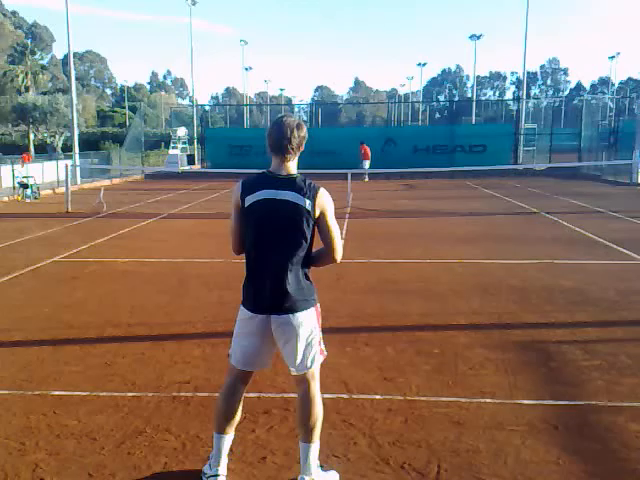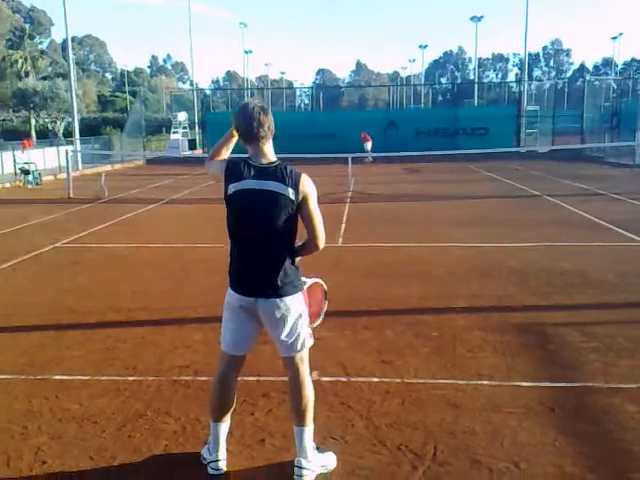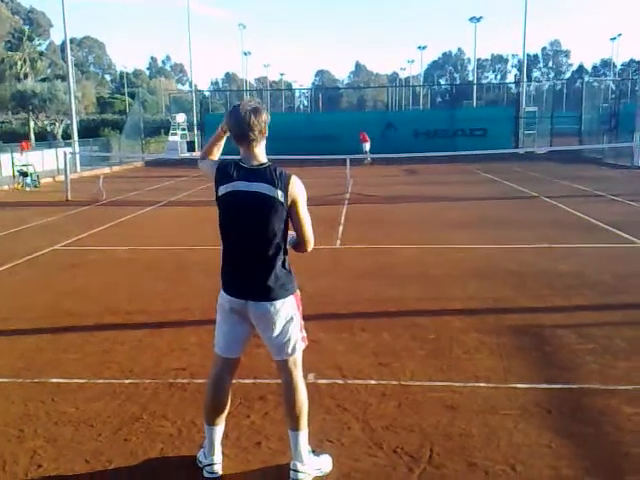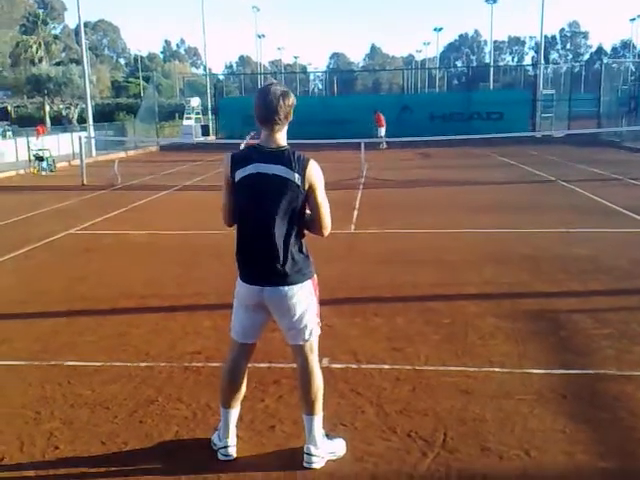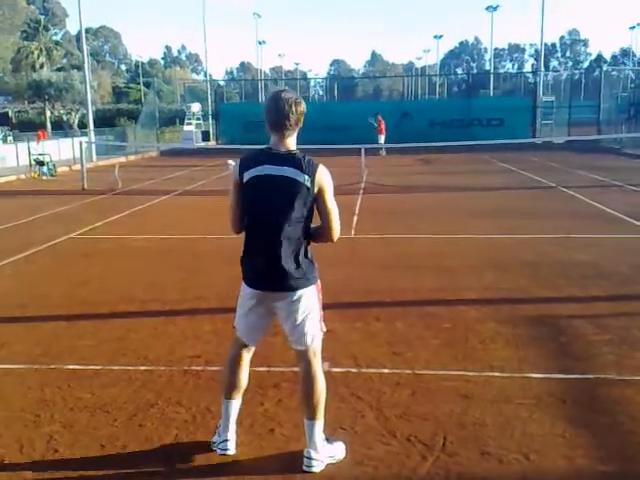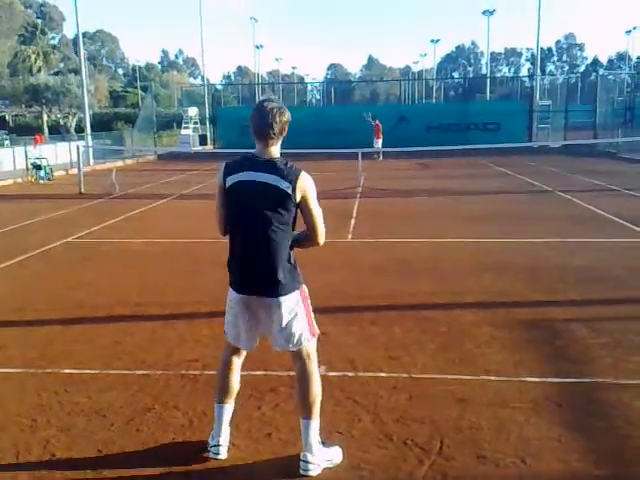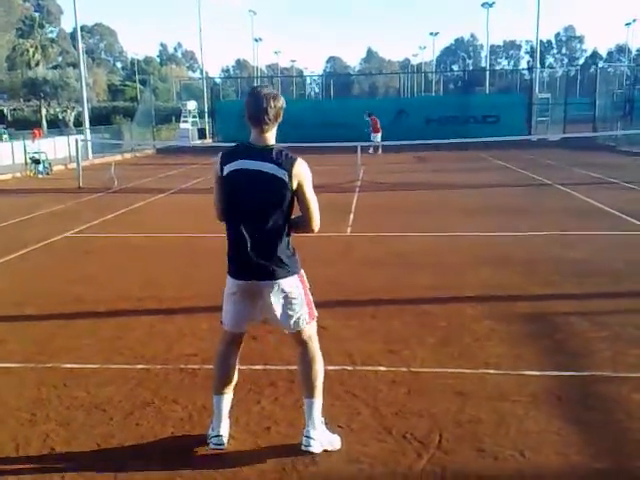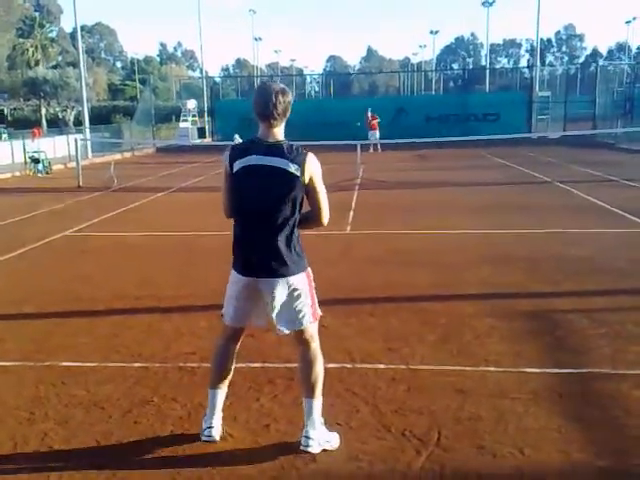
dt=0.3s
person 1, frame 1
left shoulder: (244, 189)
right shoulder: (317, 195)
left elbow: (237, 247)
right elbow: (333, 255)
left hip: (255, 304)
right hip: (297, 305)
left knee: (236, 380)
right knee: (308, 384)
person 1, frame 2
left shoulder: (231, 172)
right shoulder: (299, 181)
left elbow: (211, 158)
right elbow: (317, 243)
left wrist: (235, 126)
left hip: (241, 290)
right hip: (283, 291)
left knee: (228, 366)
right knee: (298, 369)
person 1, frame 3
left shoulder: (221, 174)
right shoulder: (289, 183)
left elbow: (204, 158)
right elbow: (306, 244)
left wrist: (226, 124)
left hip: (233, 293)
right hip: (276, 294)
left knee: (222, 369)
right knee: (291, 372)
person 1, frame 4
left shoulder: (236, 163)
right shoulder: (306, 168)
left elbow: (228, 218)
right elbow: (322, 227)
left hip: (250, 277)
right hip: (293, 278)
left knee: (239, 354)
right knee: (307, 356)
left ankle: (226, 438)
right ankle: (315, 445)
person 1, frame 5
left shoulder: (244, 166)
right shoulder: (316, 172)
left elbow: (236, 226)
right elbow: (331, 233)
left hip: (255, 279)
right hip: (298, 282)
left knee: (240, 349)
right knee: (310, 360)
left ankle: (226, 434)
right ankle: (316, 449)
person 1, frame 6
left shoulder: (229, 172)
right shoulder: (298, 179)
left elbow: (223, 227)
right elbow: (317, 237)
left hip: (242, 284)
right hip: (282, 287)
left knee: (233, 353)
right knee: (306, 361)
left ankle: (219, 438)
person 1, frame 7
left shoulder: (226, 159)
right shoulder: (294, 166)
left elbow: (222, 214)
right elbow: (312, 224)
left hip: (240, 272)
right hip: (282, 271)
left knee: (230, 342)
right knee: (308, 342)
left ankle: (219, 428)
right ankle: (314, 431)
person 1, frame 8
left shoulder: (234, 156)
right shoulder: (305, 161)
left elbow: (229, 211)
right elbow: (321, 219)
left hip: (246, 268)
right hip: (287, 269)
left knee: (229, 337)
right knee: (309, 344)
left ankle: (211, 422)
right ankle: (313, 431)
